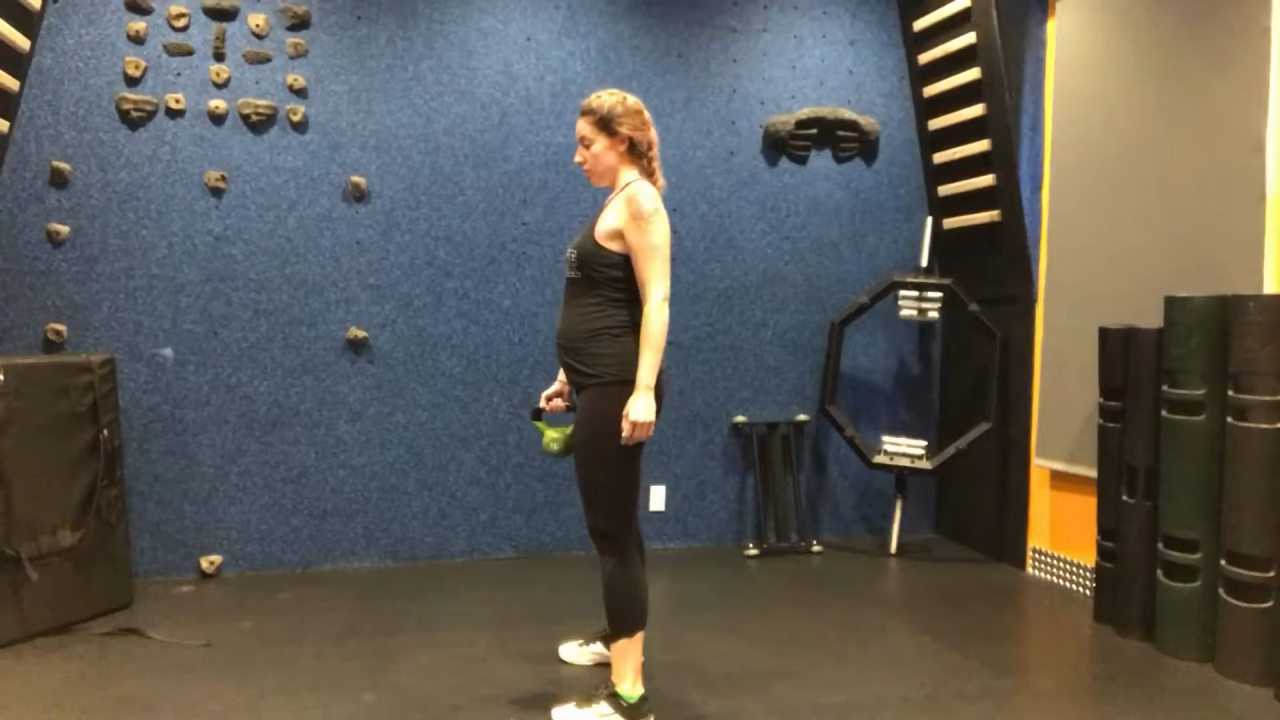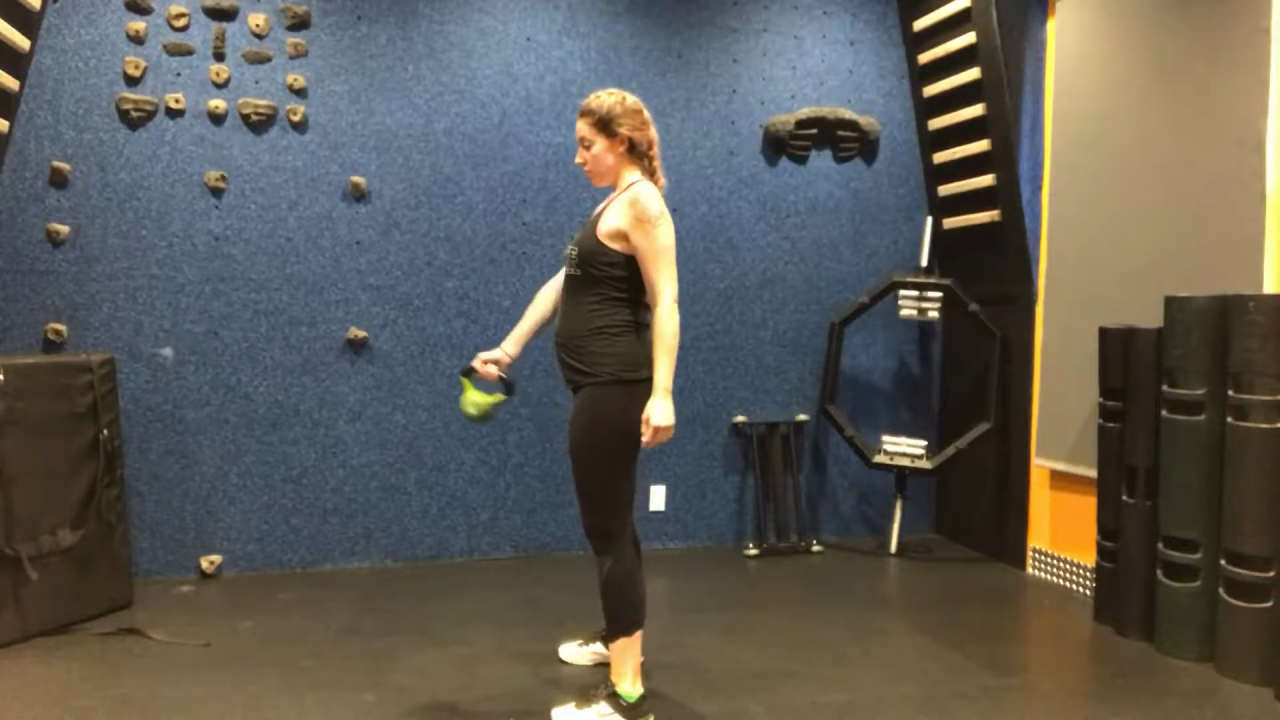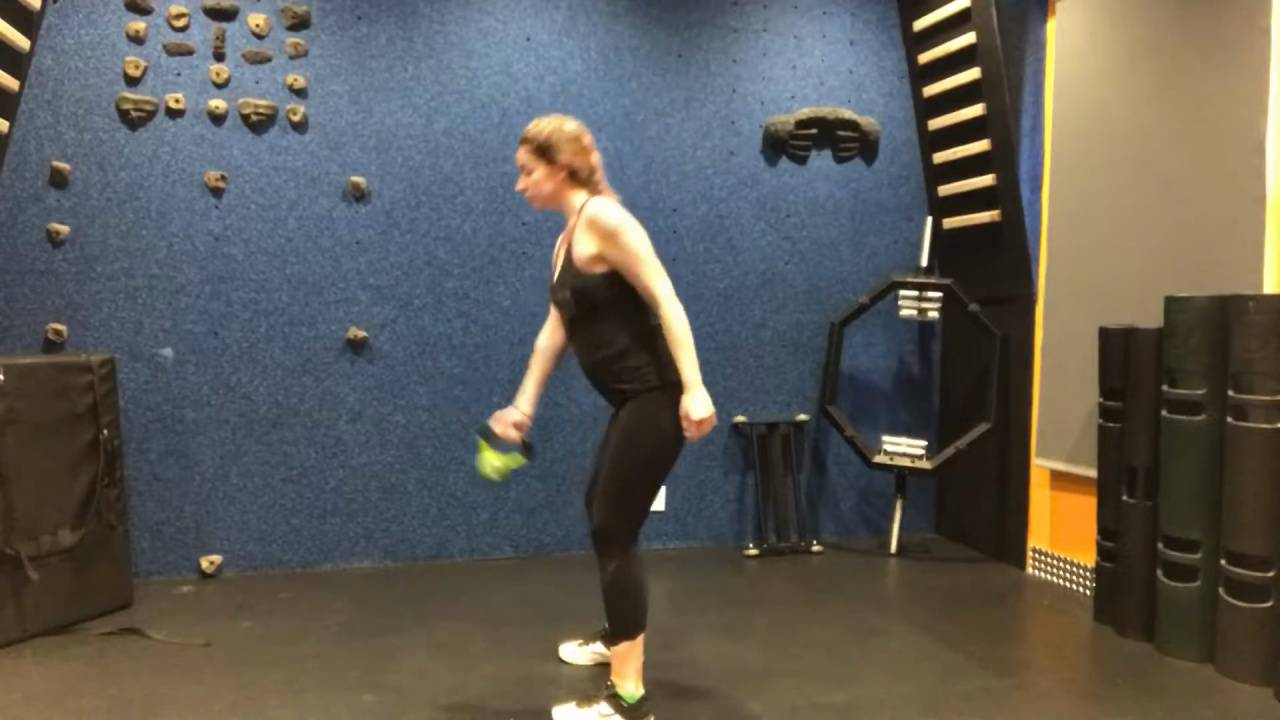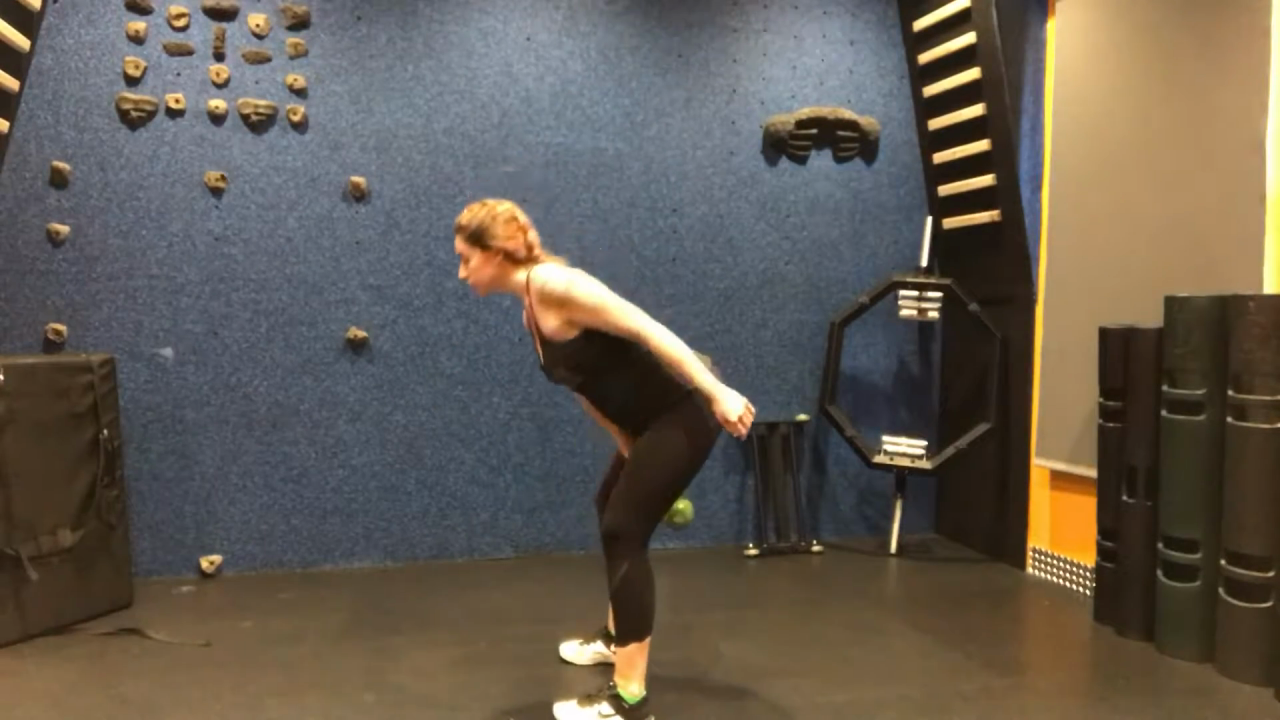
dt=0.5s
person 1, frame 1
left shoulder: (639, 201)
right shoulder: (614, 204)
left elbow: (656, 302)
left wrist: (644, 391)
right wrist: (566, 379)
left hip: (617, 389)
right hip: (595, 385)
left knee: (612, 530)
right knee: (610, 524)
right ankle: (618, 637)
person 1, frame 2
left shoulder: (642, 202)
right shoulder: (610, 204)
left elbow: (666, 302)
right elbow: (563, 284)
left wrist: (661, 394)
right wrist: (510, 348)
left hip: (616, 388)
right hip: (596, 385)
left knee: (607, 529)
right knee: (609, 523)
right ankle: (618, 634)
person 1, frame 3
left shoulder: (603, 220)
right shoulder: (565, 234)
left elbow: (664, 300)
right elbow: (556, 326)
left wrist: (691, 389)
right wrist: (524, 406)
left hip: (658, 397)
right hip: (633, 398)
left knee: (612, 528)
right knee: (602, 513)
right ankle: (614, 635)
person 1, frame 4
left shoulder: (555, 286)
right shoulder: (530, 307)
left elbow: (648, 331)
right elbow: (589, 388)
left wrist: (718, 393)
right wrist: (632, 458)
left hip: (685, 408)
right hip: (653, 415)
left knee: (623, 531)
right knee: (611, 509)
right ankle: (617, 635)
